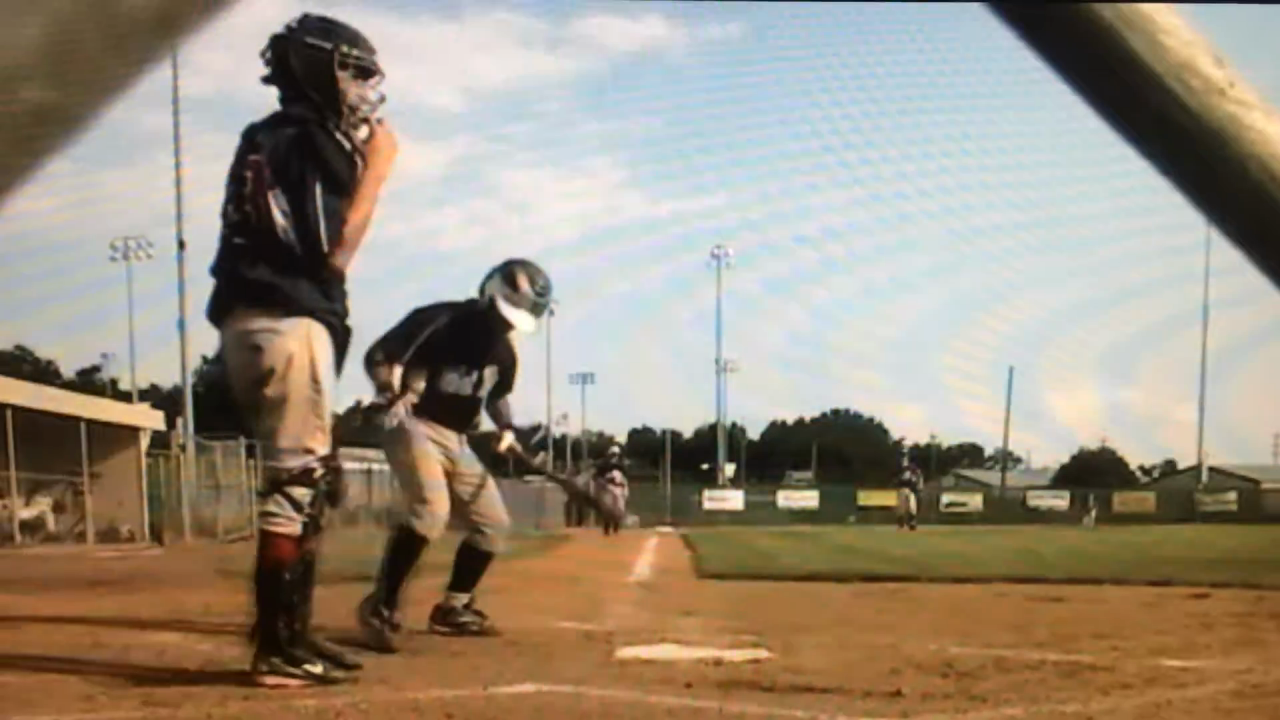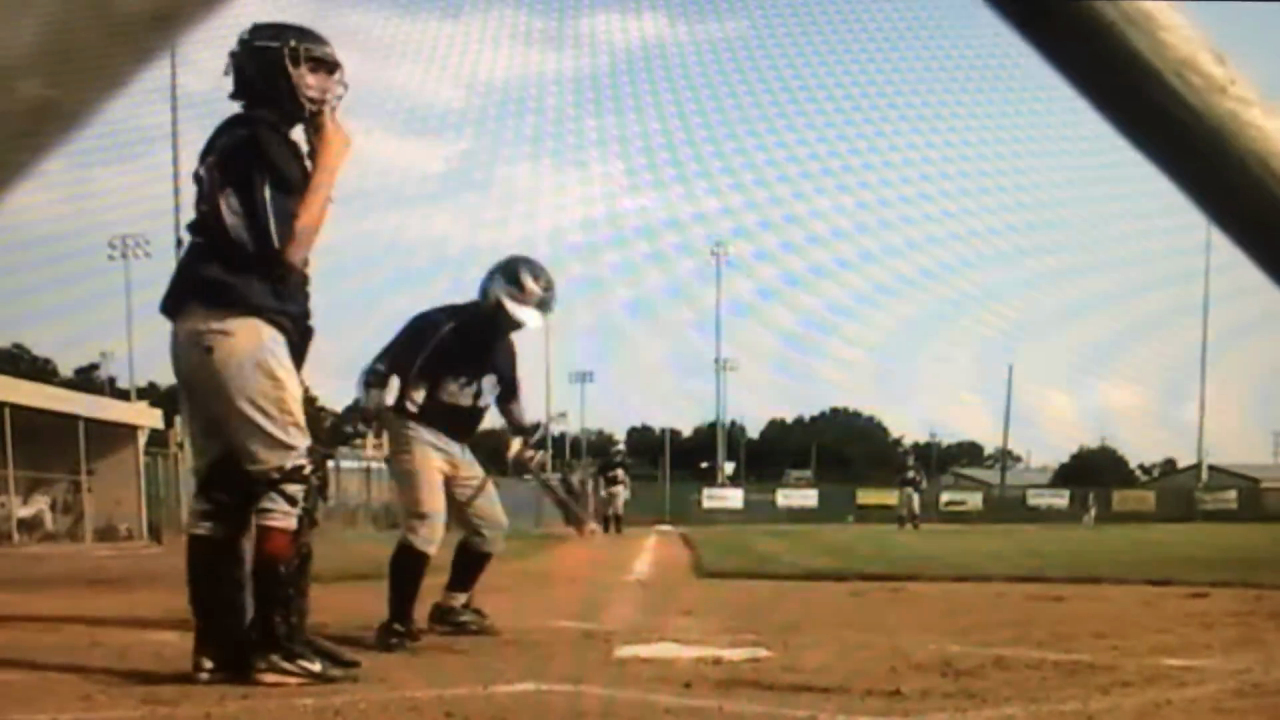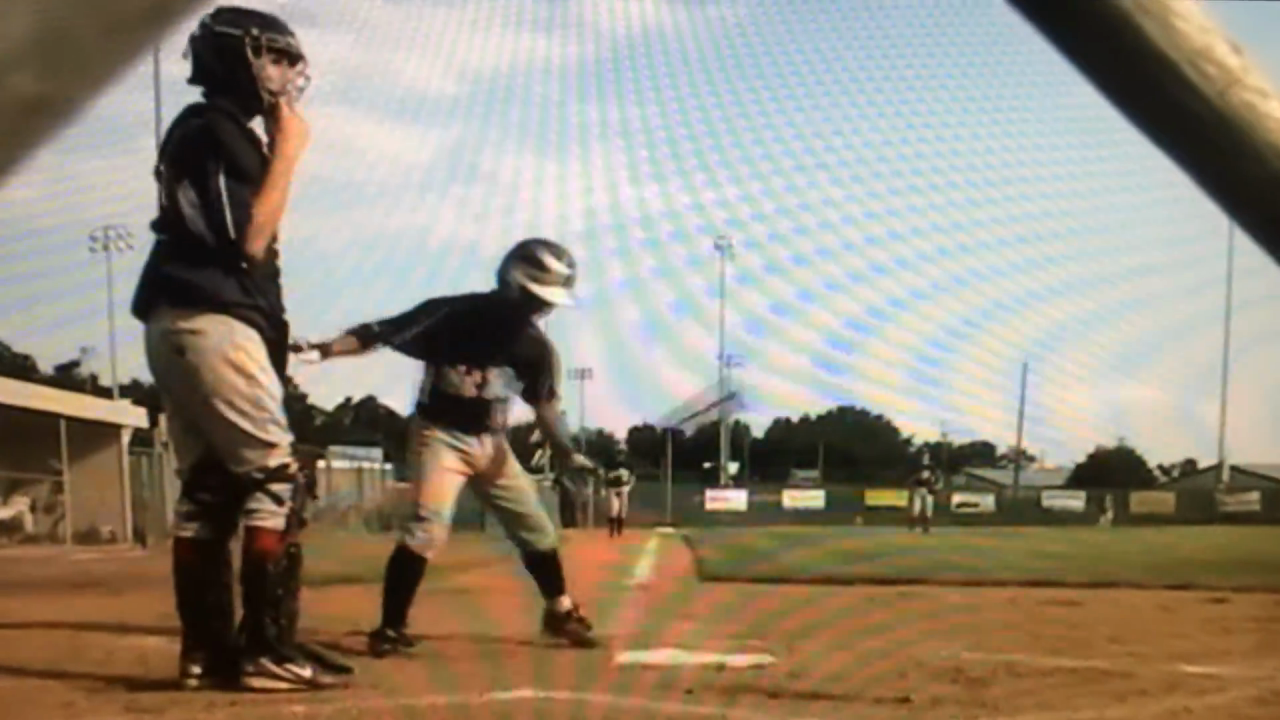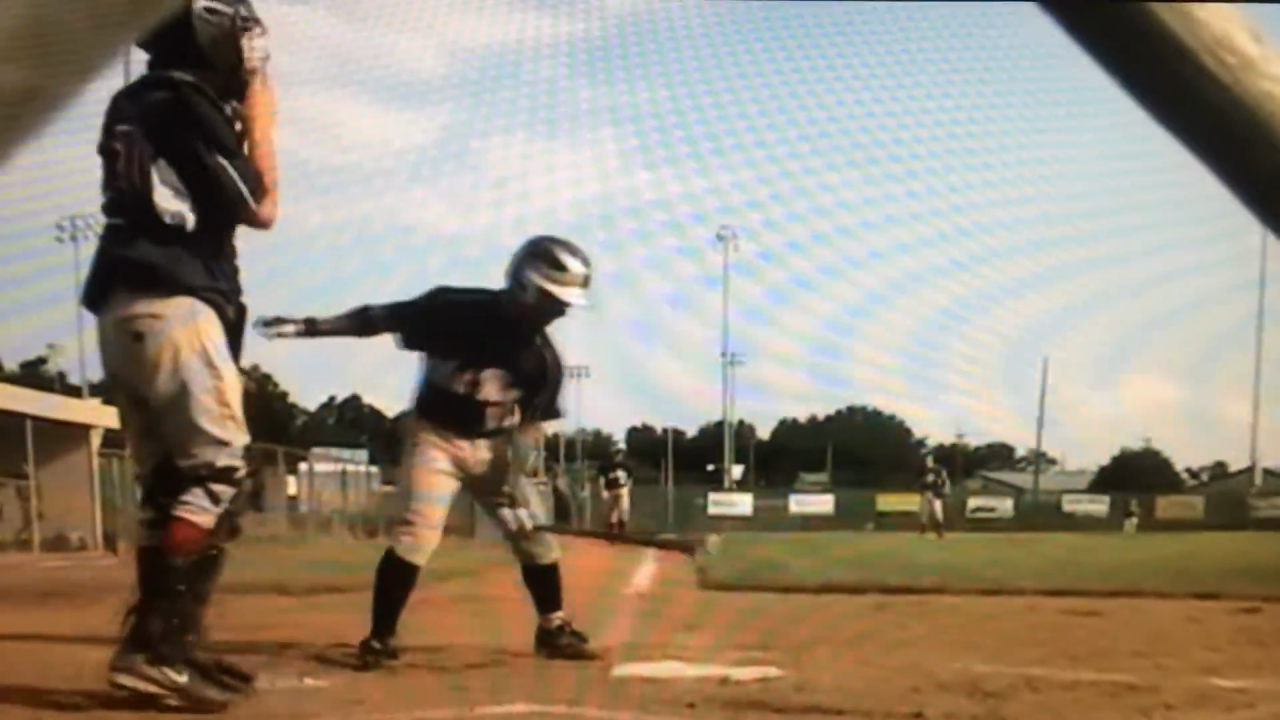
dt=0.5s
person 1, frame 1
left shoulder: (259, 141)
right shoulder: (312, 142)
right elbow: (334, 252)
left wrist: (355, 166)
right wrist: (374, 171)
left hip: (243, 326)
right hip: (289, 325)
left knee: (295, 482)
right knee: (300, 483)
left ankle: (280, 633)
right ankle: (283, 648)
person 1, frame 2
left shoulder: (234, 140)
right shoulder: (263, 141)
right elbow: (289, 249)
left wrist: (315, 165)
right wrist: (327, 164)
left hip: (203, 325)
right hip: (243, 326)
left knee: (220, 487)
right knee: (288, 479)
left ankle: (219, 643)
right ankle: (278, 645)
person 1, frame 3
left shoulder: (202, 132)
right shoulder: (218, 131)
left elbow: (239, 231)
right elbow: (249, 240)
left wrist: (277, 153)
right wrist: (287, 153)
left hip: (181, 325)
right hip: (214, 323)
left knee: (208, 487)
right knee: (274, 479)
left ankle: (208, 649)
right ankle: (266, 651)
person 1, frame 4
left shoulder: (133, 105)
right shoulder: (189, 107)
right elbow: (260, 209)
left wrist: (237, 120)
right wrist: (258, 122)
left hip: (125, 311)
right hip: (173, 307)
left knee: (167, 485)
right knee: (219, 474)
left ankle: (163, 649)
right ankle: (155, 645)
person 2, frame 1
left shoulder: (504, 348)
right shoulder: (438, 321)
right elbow: (379, 355)
left wrist: (506, 427)
right wrist: (390, 395)
left hip: (457, 441)
right hip: (416, 429)
left knee: (494, 523)
right knee: (431, 509)
left ankle: (453, 607)
right ankle: (381, 607)
person 2, frame 2
left shoulder: (504, 348)
right shoulder: (437, 327)
left elbow: (507, 396)
right elbow: (379, 371)
left wrist: (523, 432)
right wrist: (372, 417)
left hip: (457, 444)
right hip: (416, 435)
left knee: (490, 524)
right knee: (427, 523)
left ankle: (452, 607)
right ankle: (398, 623)
person 2, frame 3
left shoulder: (535, 345)
right shoulder: (452, 314)
left elbow: (544, 404)
right elbow: (377, 333)
left wrist: (567, 450)
right wrist: (327, 349)
left hip: (491, 442)
right hip: (440, 436)
left knee: (536, 526)
right knee: (428, 527)
left ankle: (560, 612)
right ankle: (392, 627)
person 2, frame 4
left shoulder: (542, 358)
right shoulder: (453, 308)
left elbow: (528, 429)
right elbow: (379, 319)
left wrist: (518, 494)
right wrist: (308, 326)
left hip: (490, 446)
right hip: (434, 436)
left knee: (535, 532)
right knee: (416, 533)
left ankle: (553, 628)
right ankle: (379, 638)
